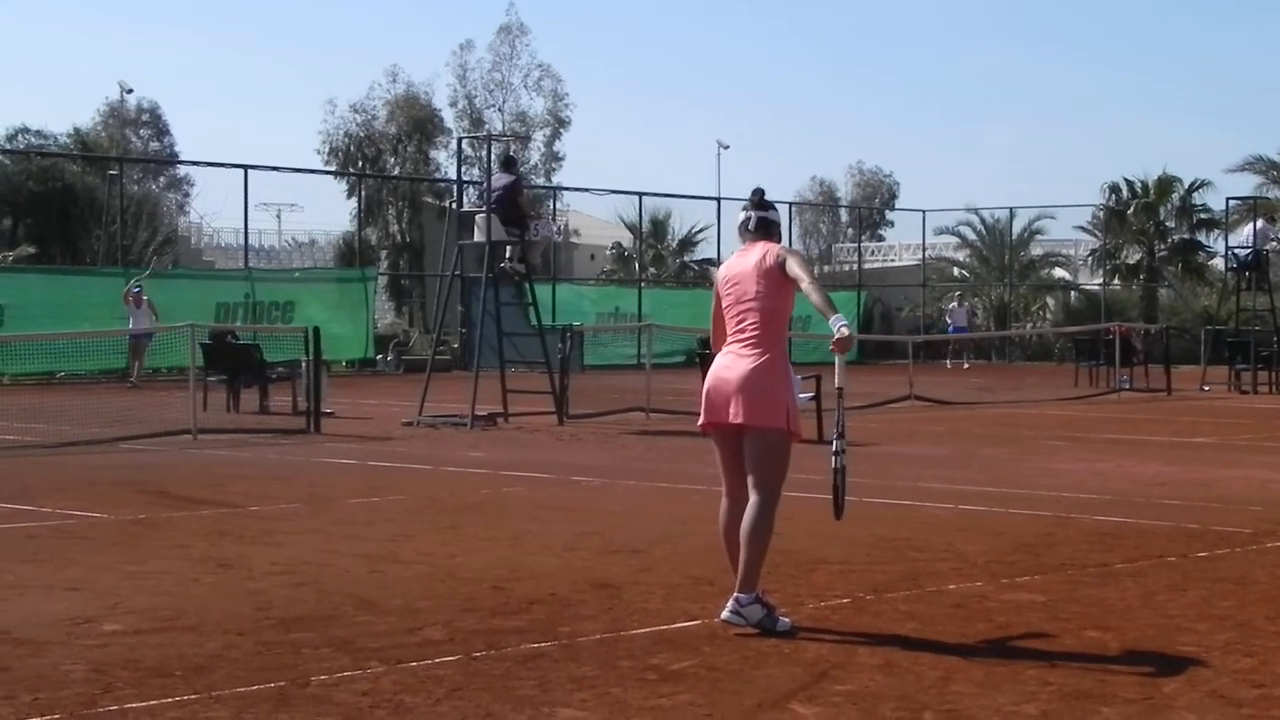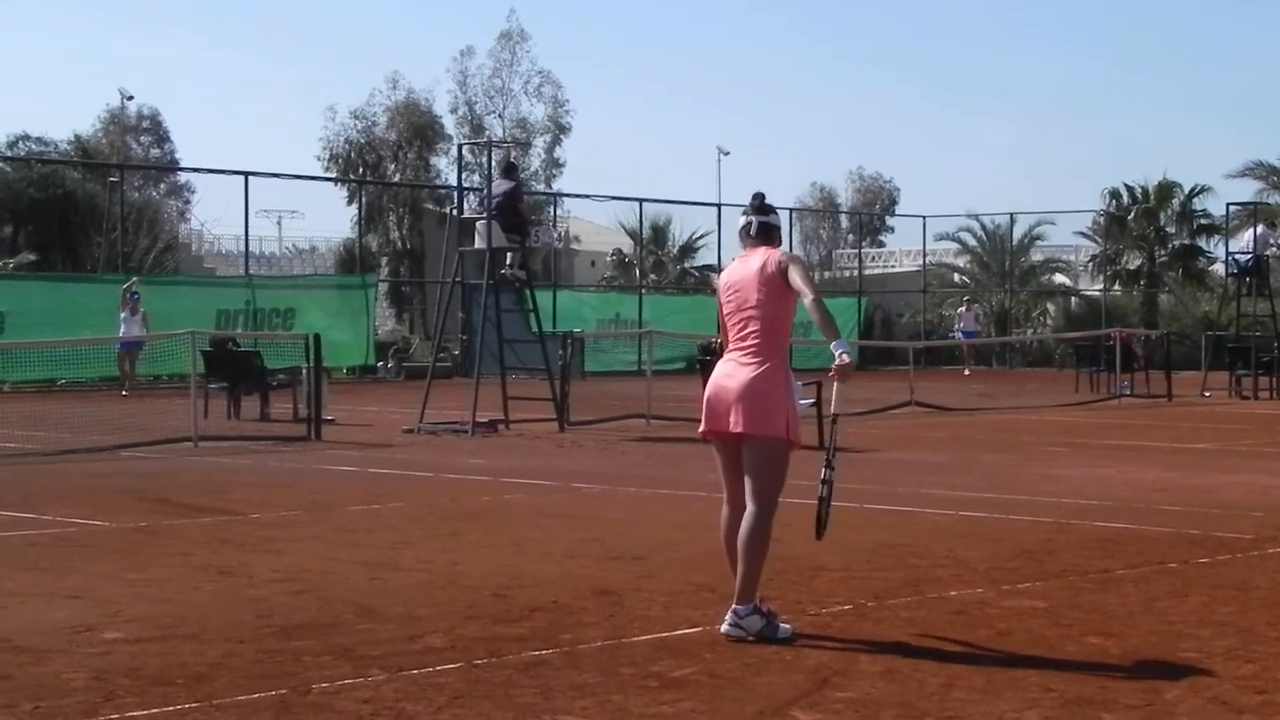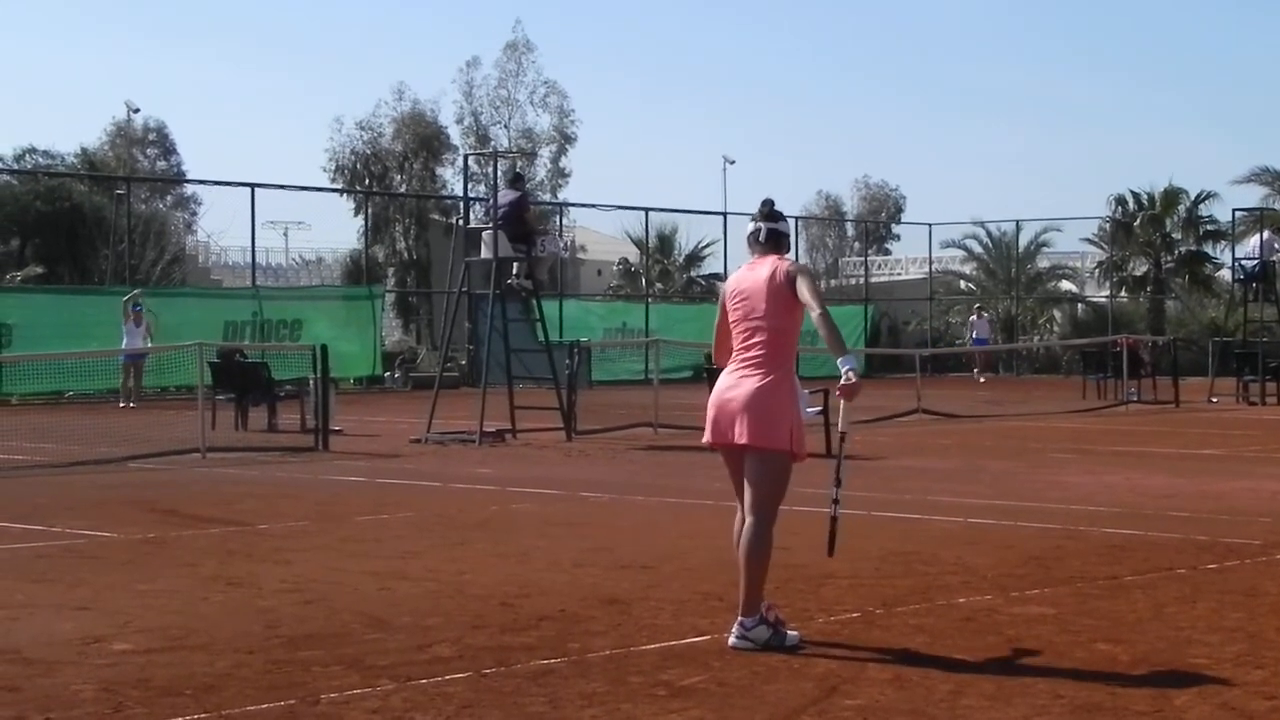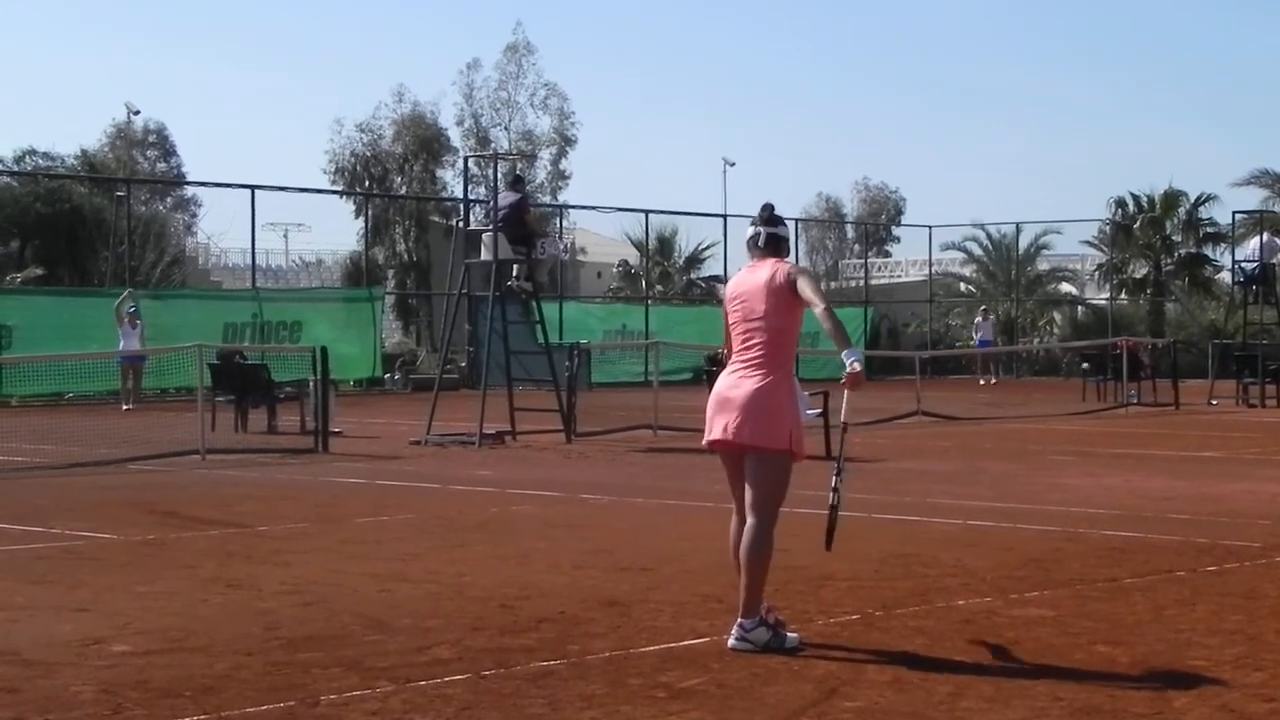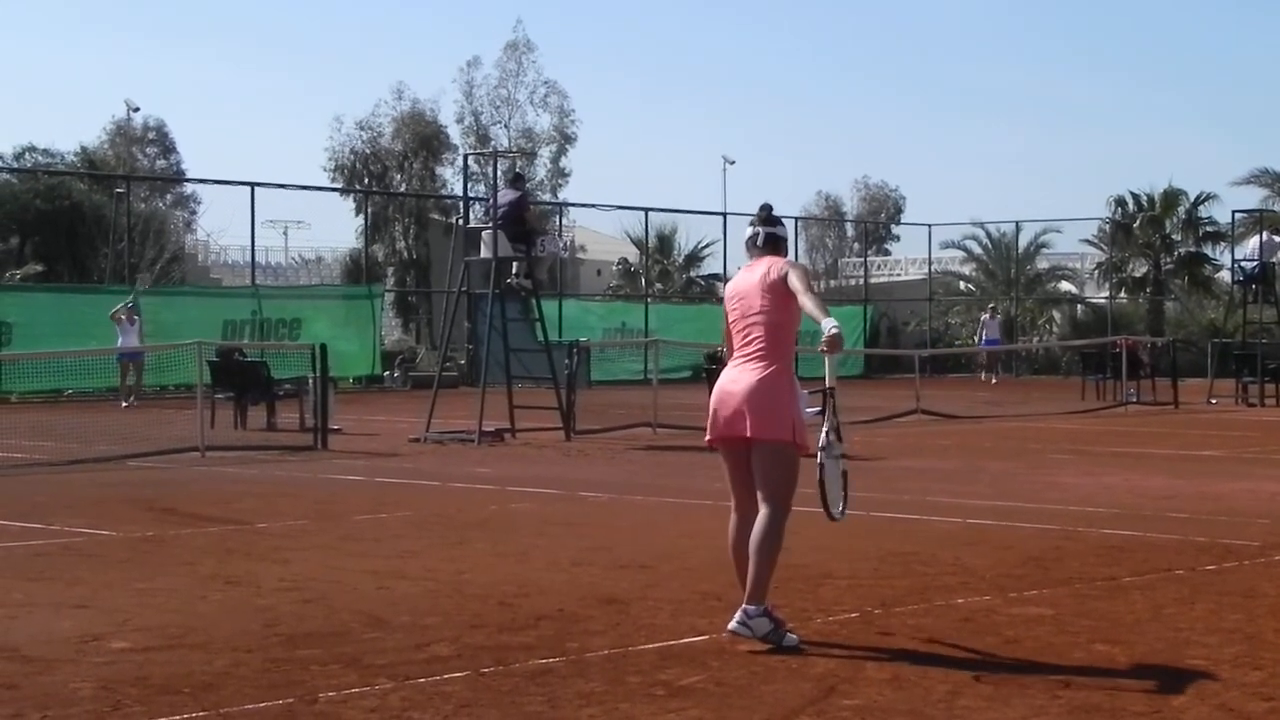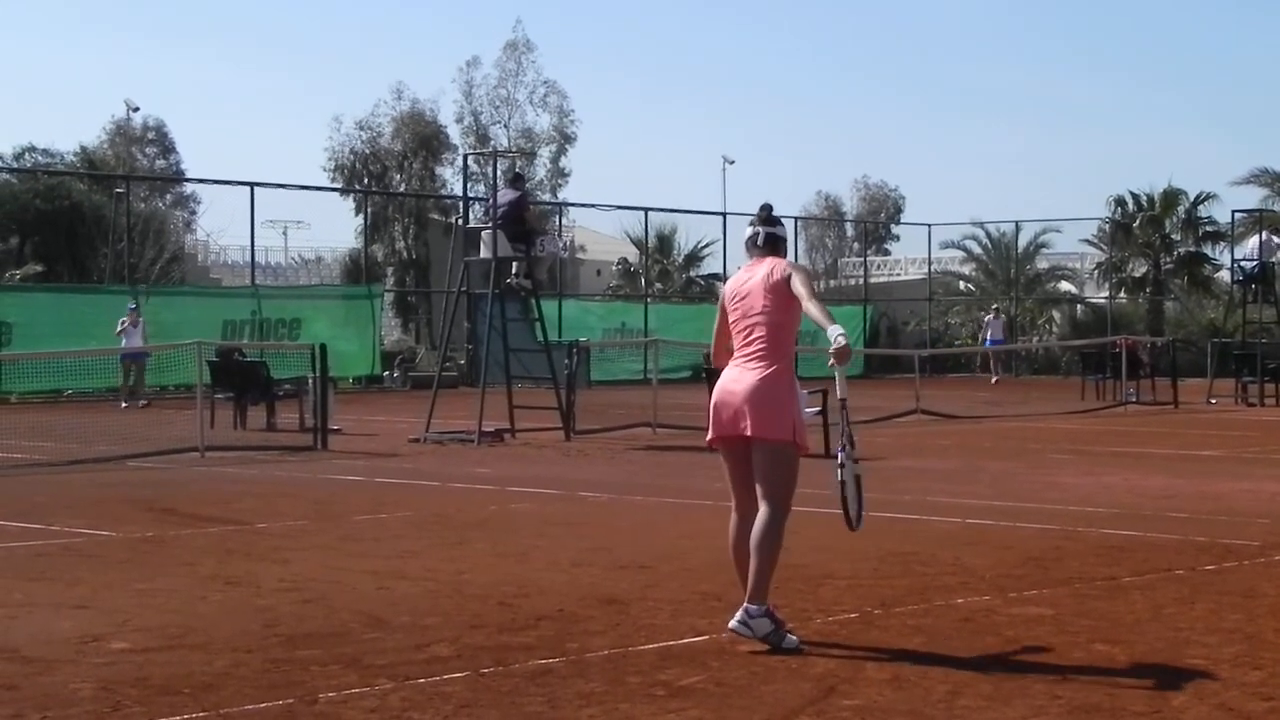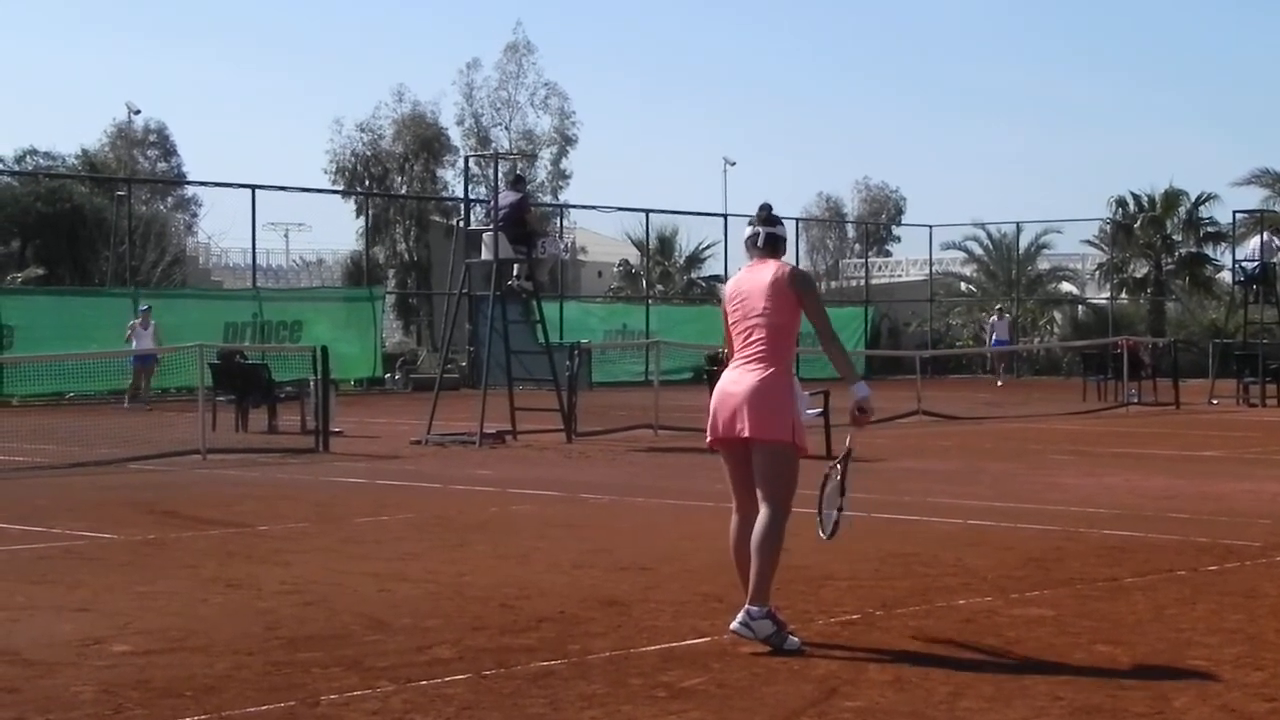
dt=0.3s
person 1, frame 1
left shoulder: (724, 270)
right shoulder: (781, 255)
right elbow: (808, 282)
right wrist: (839, 323)
left hip: (720, 378)
right hip: (762, 379)
left knee: (735, 493)
right knee: (763, 495)
left ankle: (744, 595)
right ankle: (744, 599)
person 1, frame 2
left shoulder: (726, 275)
right shoulder: (784, 261)
right elbow: (811, 299)
right wrist: (840, 348)
left hip: (722, 384)
right hip: (763, 388)
left knee: (736, 501)
right knee: (761, 504)
left ankle: (745, 601)
right ankle: (742, 611)
person 1, frame 3
left shoulder: (732, 282)
right shoulder: (793, 272)
right elbow: (818, 313)
right wrist: (847, 365)
left hip: (726, 395)
right hip: (768, 398)
left knee: (747, 510)
right knee: (761, 514)
left ankle: (754, 610)
right ankle: (748, 624)
person 1, frame 4
left shoulder: (733, 285)
right shoulder: (792, 274)
right elbow: (821, 307)
right wrist: (850, 356)
left hip: (726, 394)
right hip: (765, 400)
left knee: (745, 511)
right knee: (762, 515)
left ankle: (754, 611)
right ankle: (748, 624)
person 1, frame 5
left shoulder: (733, 285)
right shoulder: (787, 268)
right elbow: (804, 293)
right wrist: (829, 324)
left hip: (727, 390)
right hip: (767, 392)
left knee: (744, 507)
right knee: (774, 506)
left ankle: (753, 607)
right ankle: (752, 610)
person 1, frame 6
left shoulder: (731, 285)
right shoulder: (789, 271)
right elbow: (809, 300)
right wrist: (836, 334)
left hip: (727, 392)
right hip: (768, 392)
left knee: (744, 506)
right knee: (773, 506)
left ankle: (753, 606)
right ankle: (754, 610)
person 1, frame 7
left shoulder: (731, 285)
right shoulder: (793, 276)
right elbow: (824, 333)
right wrist: (857, 386)
left hip: (727, 392)
right hip: (768, 394)
left knee: (745, 508)
right knee: (774, 508)
left ankle: (755, 609)
right ankle: (755, 611)
